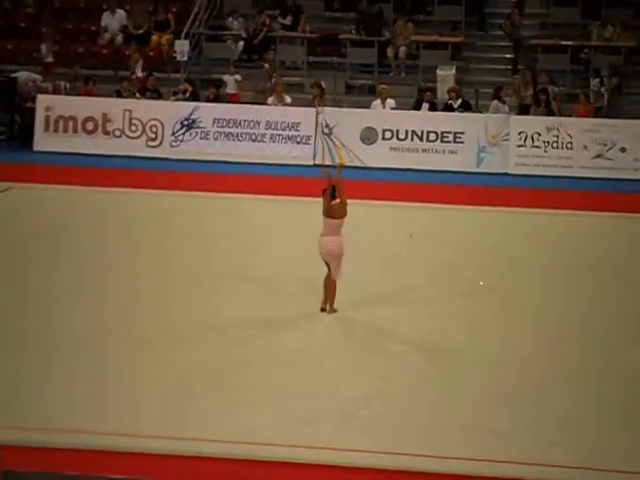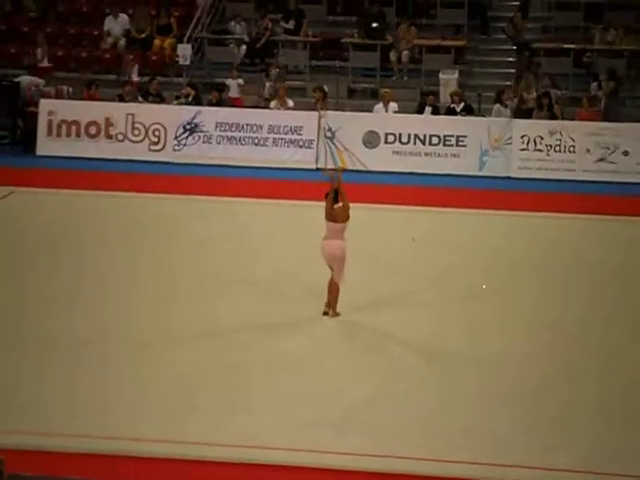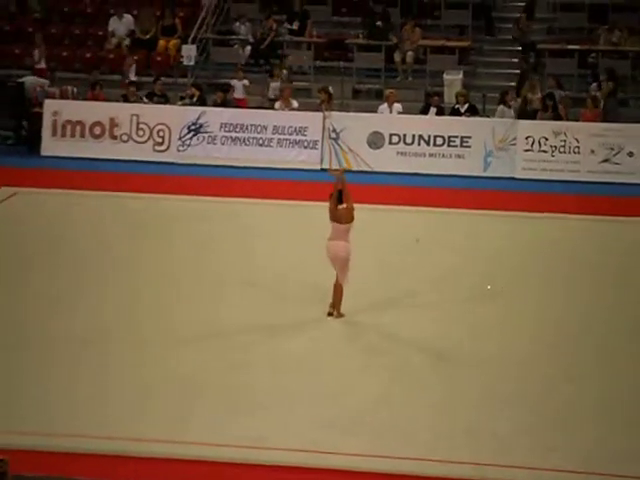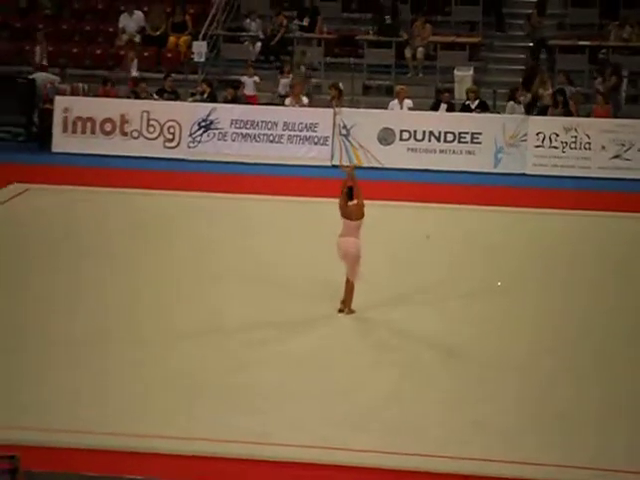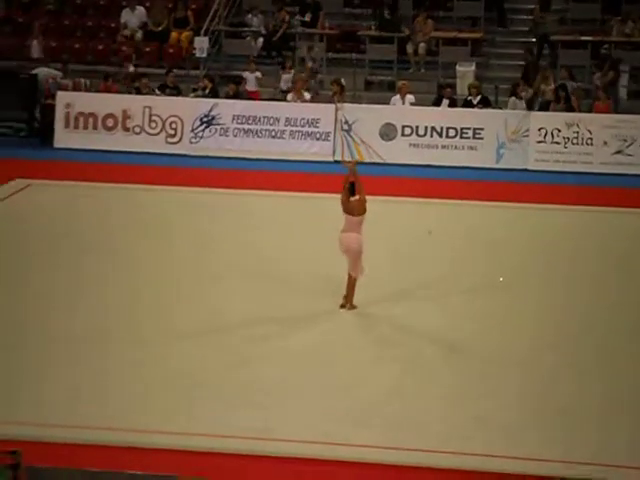
dt=0.1s
person 1, frame 1
left shoulder: (327, 208)
right shoulder: (343, 206)
left elbow: (329, 190)
right elbow: (340, 188)
left wrist: (329, 177)
right wrist: (338, 172)
left hip: (323, 241)
right hip: (336, 242)
left knee: (330, 272)
right knee: (334, 276)
left ankle: (324, 301)
right ankle: (330, 306)
person 1, frame 2
left shoulder: (329, 212)
right shoulder: (345, 209)
left elbow: (331, 194)
right elbow: (342, 192)
left wrist: (332, 179)
right wrist: (339, 177)
left hip: (326, 245)
right hip: (338, 246)
left knee: (334, 276)
right knee: (336, 279)
left ankle: (328, 305)
right ankle: (333, 310)
person 1, frame 3
left shoulder: (333, 212)
right shoulder: (350, 211)
left elbow: (335, 194)
right elbow: (346, 193)
left wrist: (337, 180)
right wrist: (342, 178)
left hip: (331, 245)
right hip: (343, 247)
left knee: (339, 277)
right knee: (341, 280)
left ankle: (333, 306)
right ankle: (337, 311)
person 1, frame 4
left shoulder: (343, 209)
right shoulder: (360, 207)
left elbow: (343, 191)
right elbow: (357, 189)
left wrist: (347, 176)
right wrist: (352, 174)
left hip: (342, 242)
right hip: (353, 244)
left knee: (351, 275)
right knee: (351, 277)
left ankle: (344, 302)
right ankle: (348, 307)
person 1, frame 5
left shoulder: (345, 204)
right shoulder: (362, 202)
left elbow: (345, 187)
right elbow: (359, 184)
left wrist: (349, 171)
right wrist: (354, 170)
left hip: (344, 237)
right hip: (355, 239)
left knee: (354, 270)
right knee: (354, 272)
left ankle: (347, 297)
right ankle: (349, 302)
